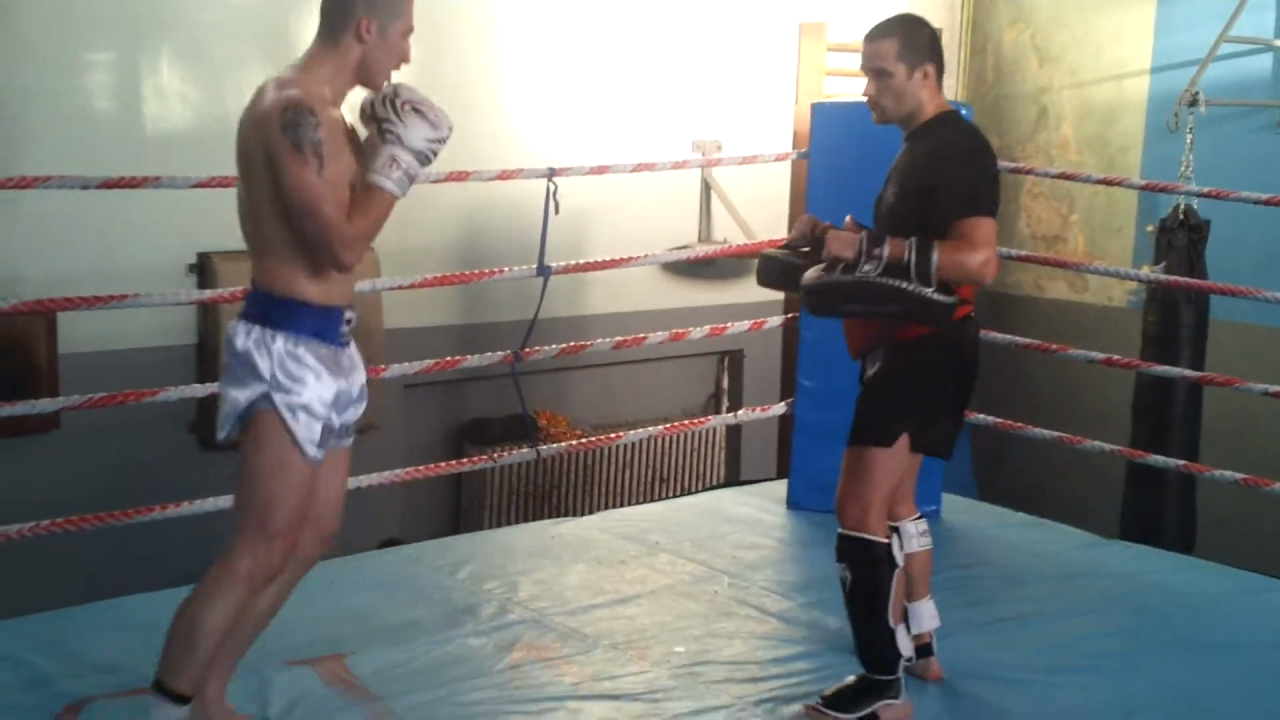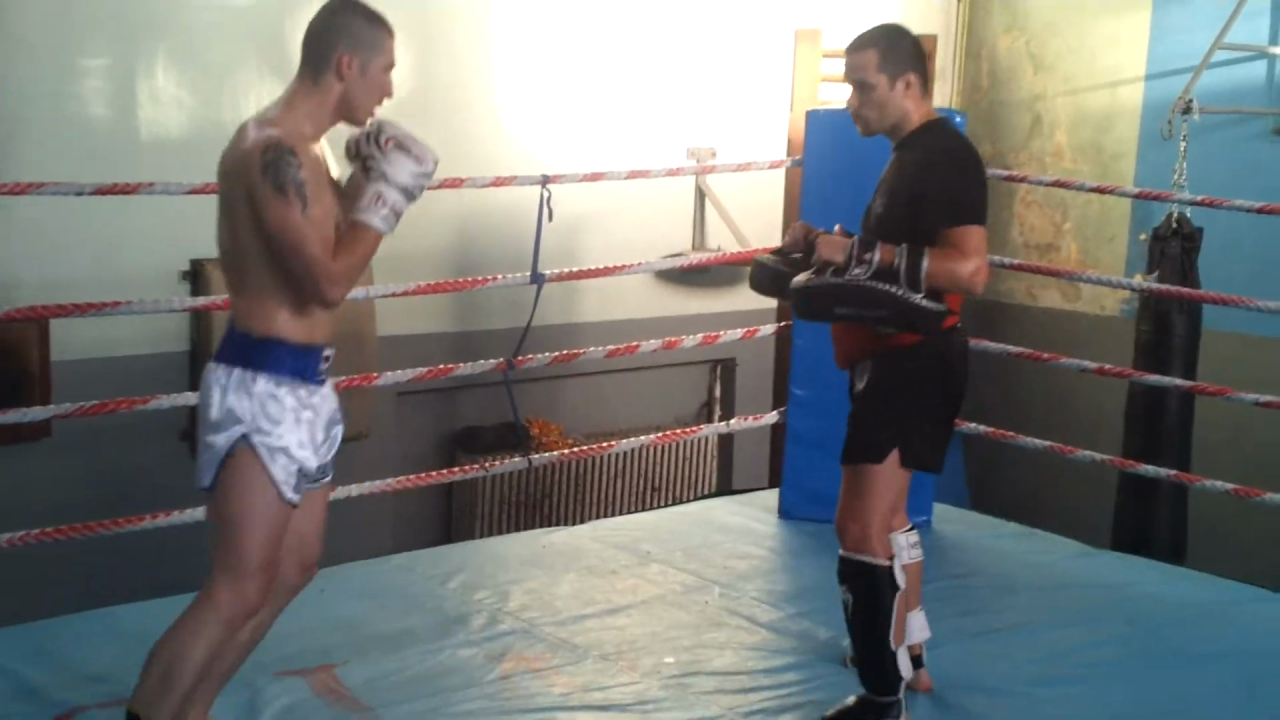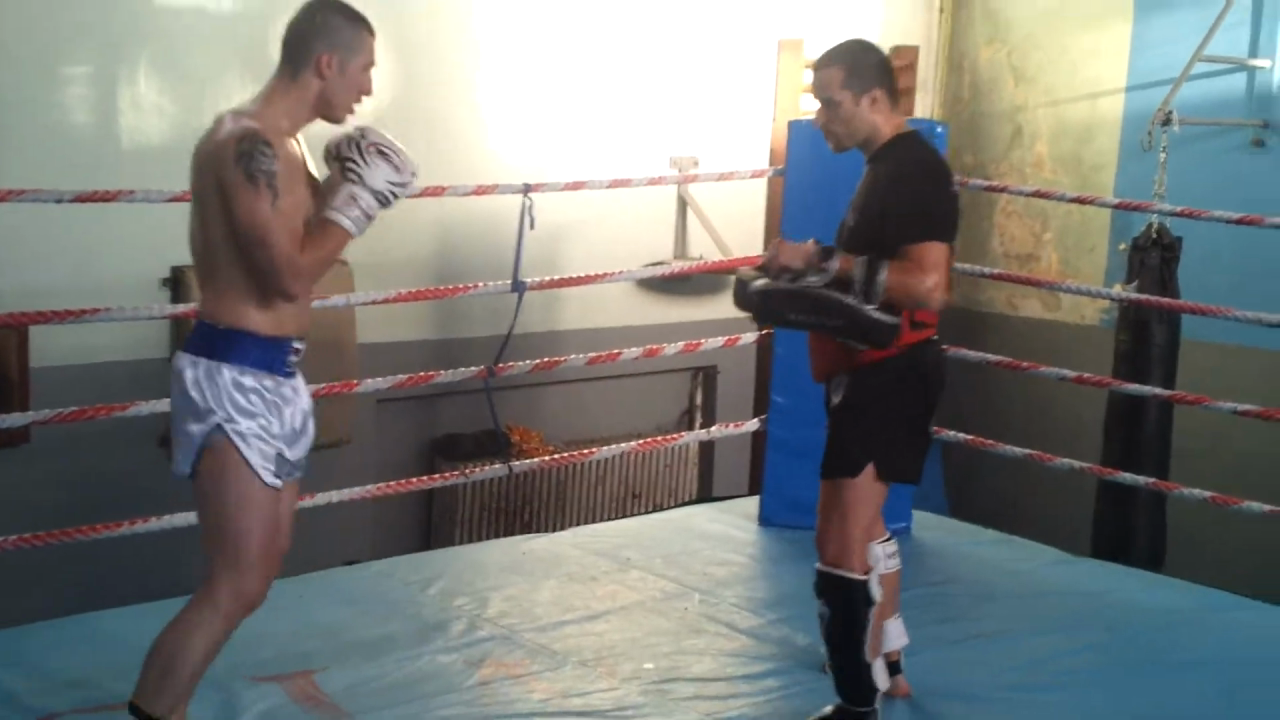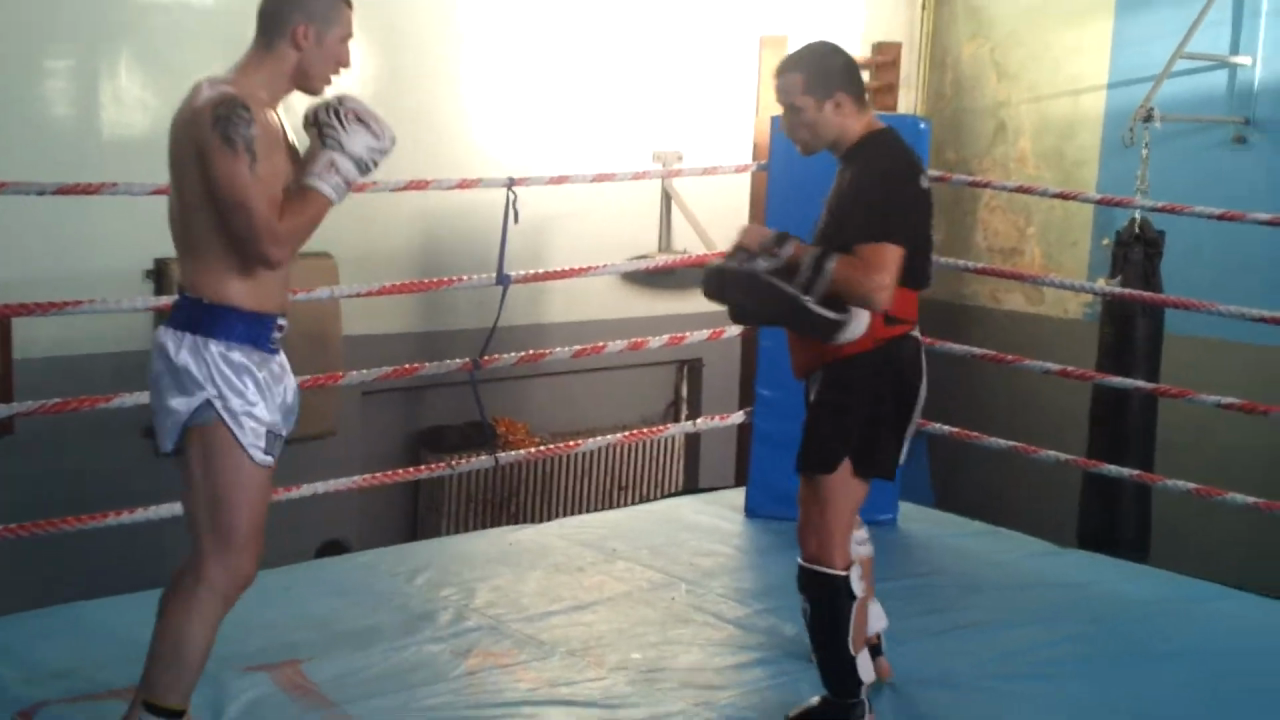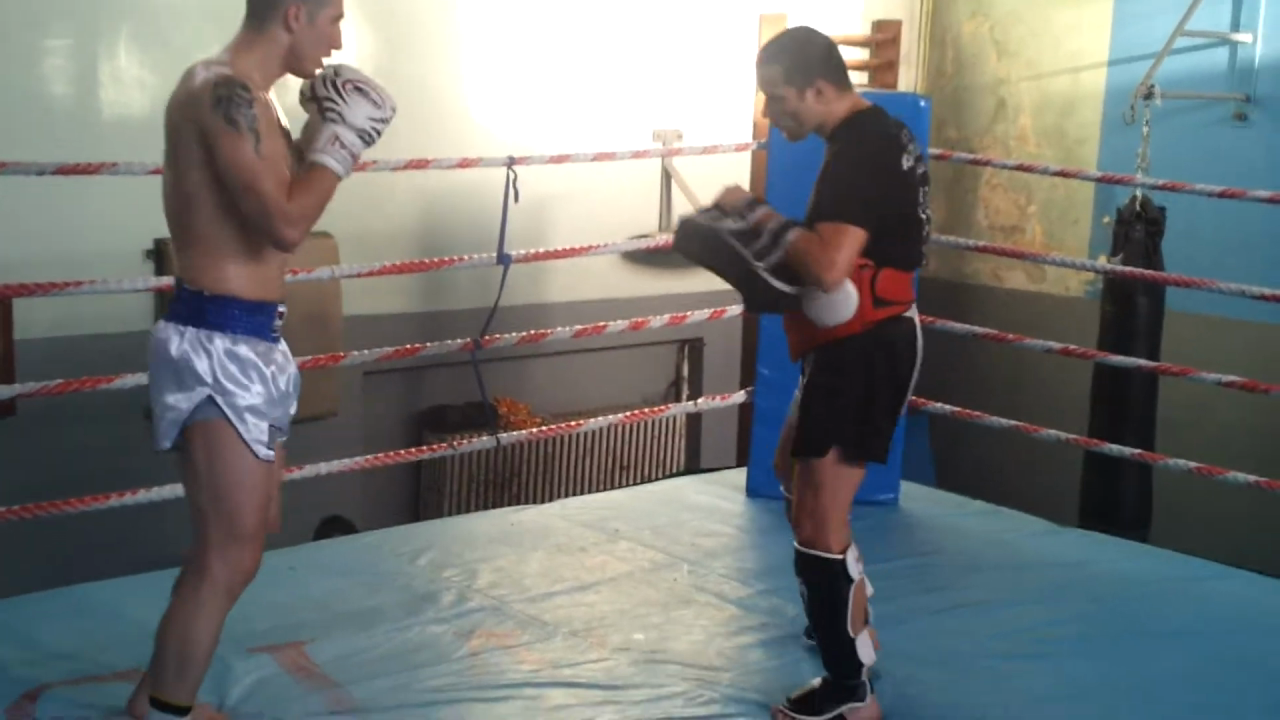
dt=0.1s
person 1, frame 1
left shoulder: (310, 111)
right shoulder: (294, 115)
right elbow: (344, 247)
left wrist: (377, 152)
right wrist: (401, 158)
left hip: (322, 343)
right hip: (288, 347)
left knee: (311, 535)
right knee: (258, 552)
person 1, frame 2
left shoulder: (294, 150)
right shoulder: (275, 153)
right elbow: (329, 285)
left wrist: (365, 186)
right wrist: (390, 195)
left hip: (299, 381)
right hip: (264, 387)
left knee: (292, 568)
right knee: (236, 592)
person 1, frame 3
left shoulder: (274, 143)
right shoulder: (248, 143)
left elbow: (293, 249)
right elbow: (292, 276)
left wrist: (344, 184)
right wrist: (362, 193)
left hip: (268, 375)
right hip: (235, 378)
left knee: (257, 568)
right knee: (234, 584)
person 1, frame 4
left shoulder: (254, 113)
right shoulder: (225, 110)
left elbow: (270, 223)
right elbow: (271, 244)
left wrist: (324, 156)
right wrist: (341, 163)
left hip: (247, 350)
right hip: (218, 350)
left knee: (224, 554)
right knee: (227, 564)
person 1, frame 5
left shoulder: (238, 92)
right shoulder: (226, 93)
left elbow: (269, 200)
right elbow: (285, 225)
left wrist: (321, 130)
right wrist: (345, 136)
left hip: (243, 338)
right hip: (220, 342)
left knee: (246, 535)
right knee: (229, 557)
person 2, frame 1
left shoulder: (957, 148)
right shoulder: (921, 147)
left elbow: (978, 260)
left wrist: (866, 248)
right wrist: (839, 234)
left hip: (926, 351)
right hip: (903, 347)
left knee: (859, 511)
right knee: (894, 500)
right ankle: (918, 643)
person 2, frame 2
left shoulder: (945, 157)
right shoulder: (910, 155)
left elbow: (968, 269)
left wrist: (856, 253)
right wrist: (827, 242)
left hip: (912, 362)
right hip: (892, 358)
left knee: (860, 532)
right knee: (887, 513)
right ankle: (908, 653)
person 2, frame 3
left shoulder: (912, 171)
right shoulder: (890, 167)
left elbow: (924, 284)
left wrist: (825, 265)
right wrist: (818, 261)
left hip: (890, 376)
right hip: (877, 373)
left knee: (840, 546)
right knee: (863, 525)
right ankle: (884, 656)
person 2, frame 4
left shoulder: (882, 170)
right shoulder: (867, 162)
left elbow: (873, 284)
left wrist: (781, 251)
right wrist: (782, 258)
left hip: (869, 371)
right hip: (856, 367)
left knee: (821, 540)
right knee: (835, 515)
right ankle: (867, 645)
person 2, frame 5
left shoulder: (859, 153)
right shoulder: (876, 132)
left elbow: (828, 265)
left wrist: (753, 219)
right wrist: (785, 234)
left hip: (864, 351)
right hip: (858, 344)
left knee: (820, 523)
right knee: (794, 468)
right ankle: (850, 619)
